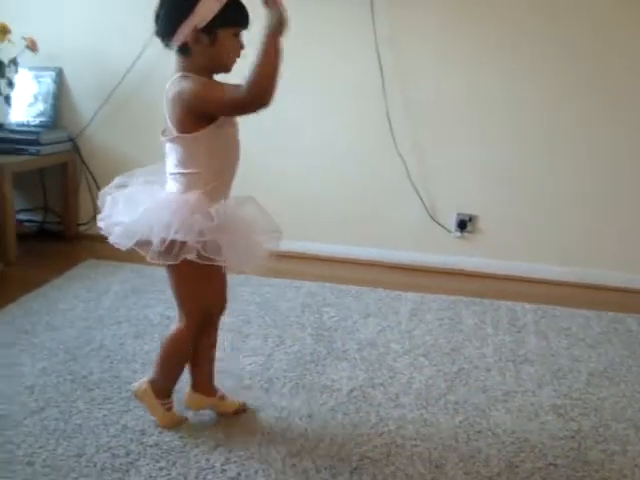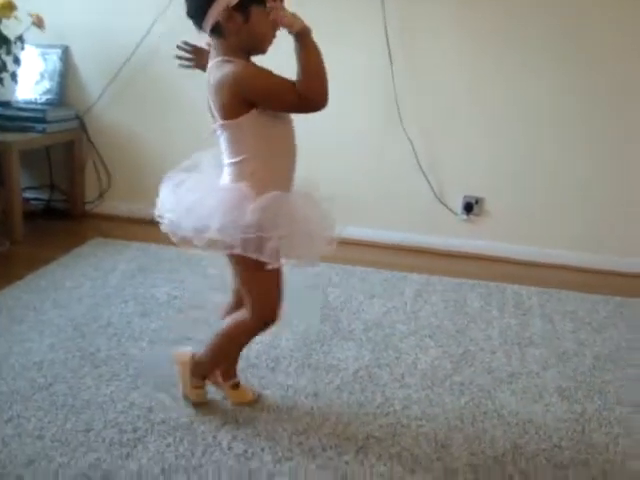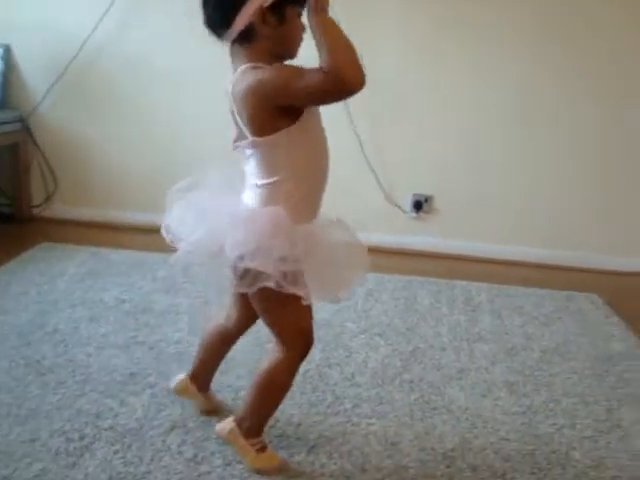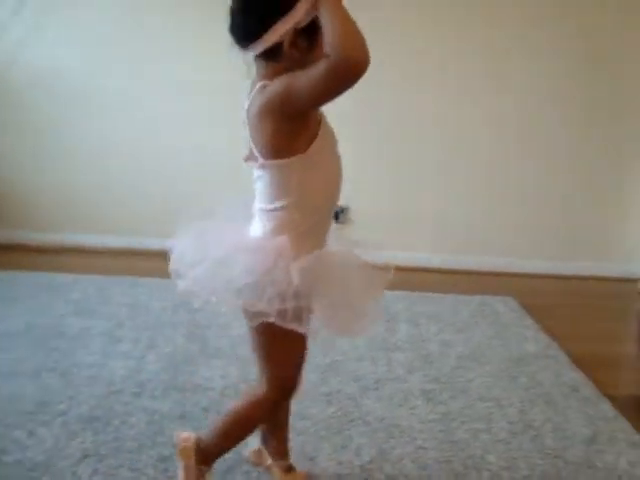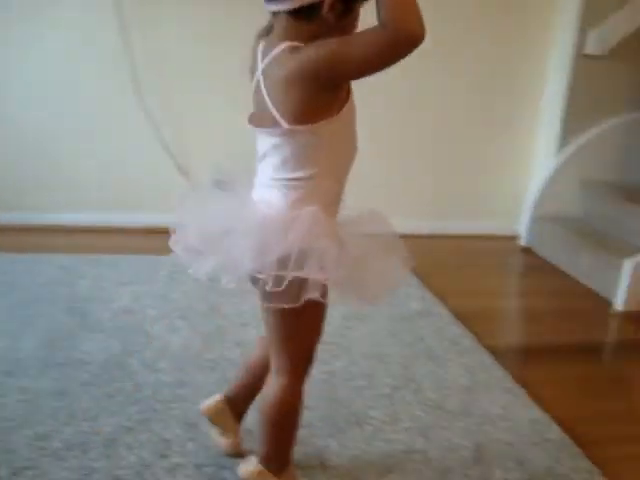
dt=0.5s
person 1, frame 1
left shoulder: (193, 85)
right shoulder: (192, 91)
right elbow: (256, 95)
left hip: (197, 217)
right hip: (187, 222)
left knee: (211, 310)
right knee: (195, 318)
left ankle: (203, 389)
right ankle: (157, 389)
person 1, frame 2
left shoulder: (227, 69)
right shoulder: (238, 75)
right elbow: (313, 97)
right wrist: (302, 33)
left hip: (257, 206)
right hip: (247, 211)
left knee: (250, 299)
right knee: (260, 310)
left ankle: (222, 372)
right ankle: (195, 363)
person 1, frame 3
left shoulder: (249, 76)
right shoulder: (266, 81)
right elbow: (348, 79)
left hip: (265, 230)
right hip: (271, 237)
left knee: (241, 318)
right knee: (296, 344)
left ankle: (197, 383)
right ankle: (245, 430)
person 1, frame 4
left shoulder: (277, 90)
right shoulder: (282, 97)
right elbow: (352, 60)
left hip: (284, 262)
right hip: (278, 269)
left knee: (279, 374)
right knee: (278, 384)
person 1, frame 5
left shoulder: (269, 46)
right shoulder: (313, 64)
left hip: (273, 228)
right hip: (292, 237)
left knee: (284, 353)
right knee: (290, 366)
left ankle: (229, 405)
